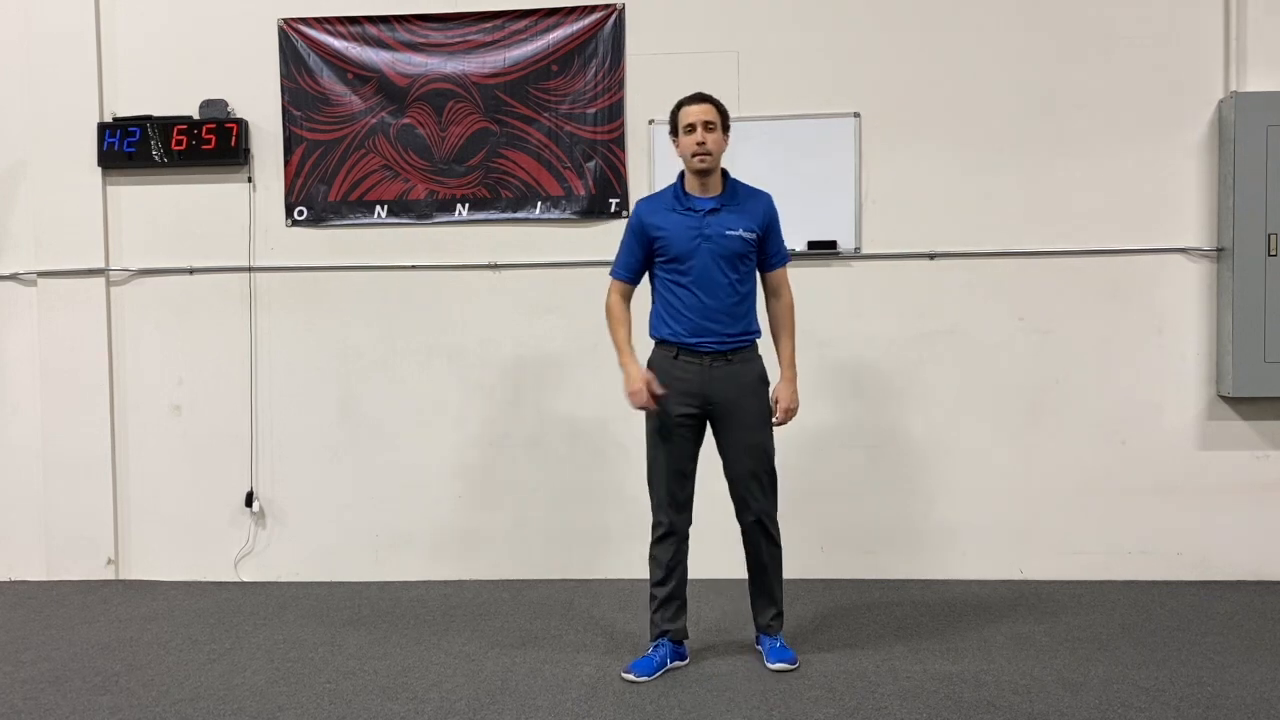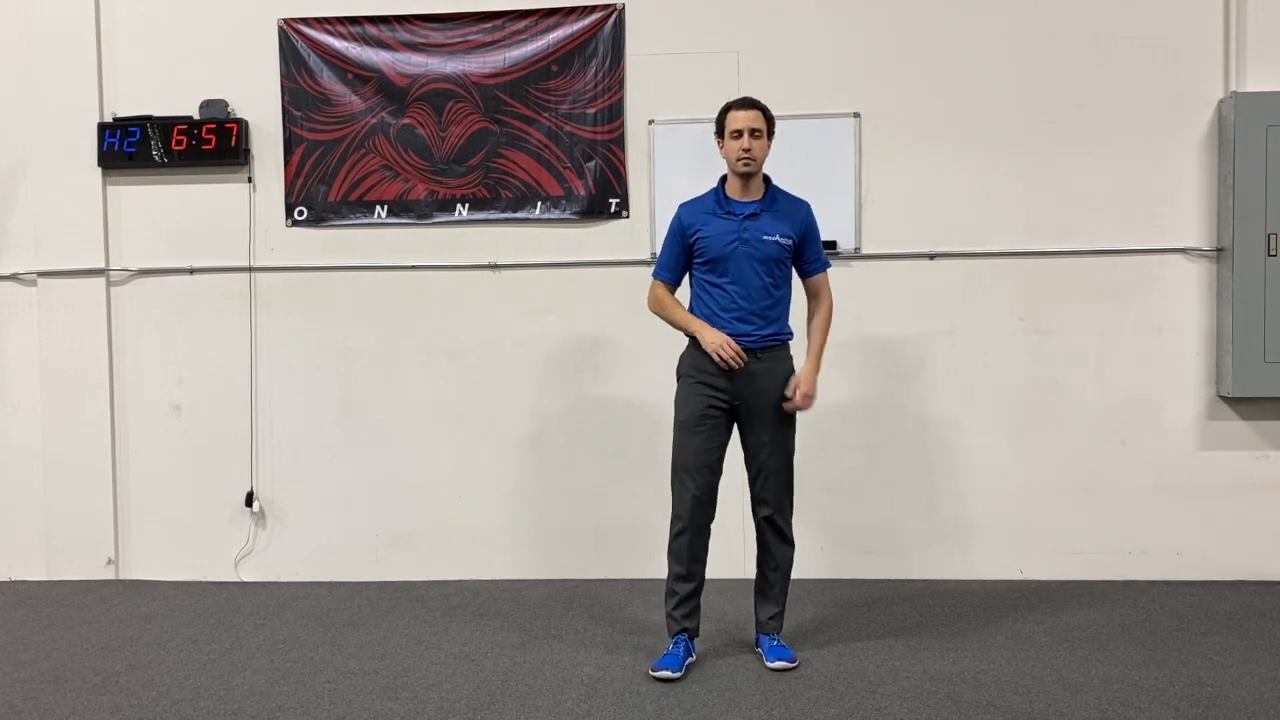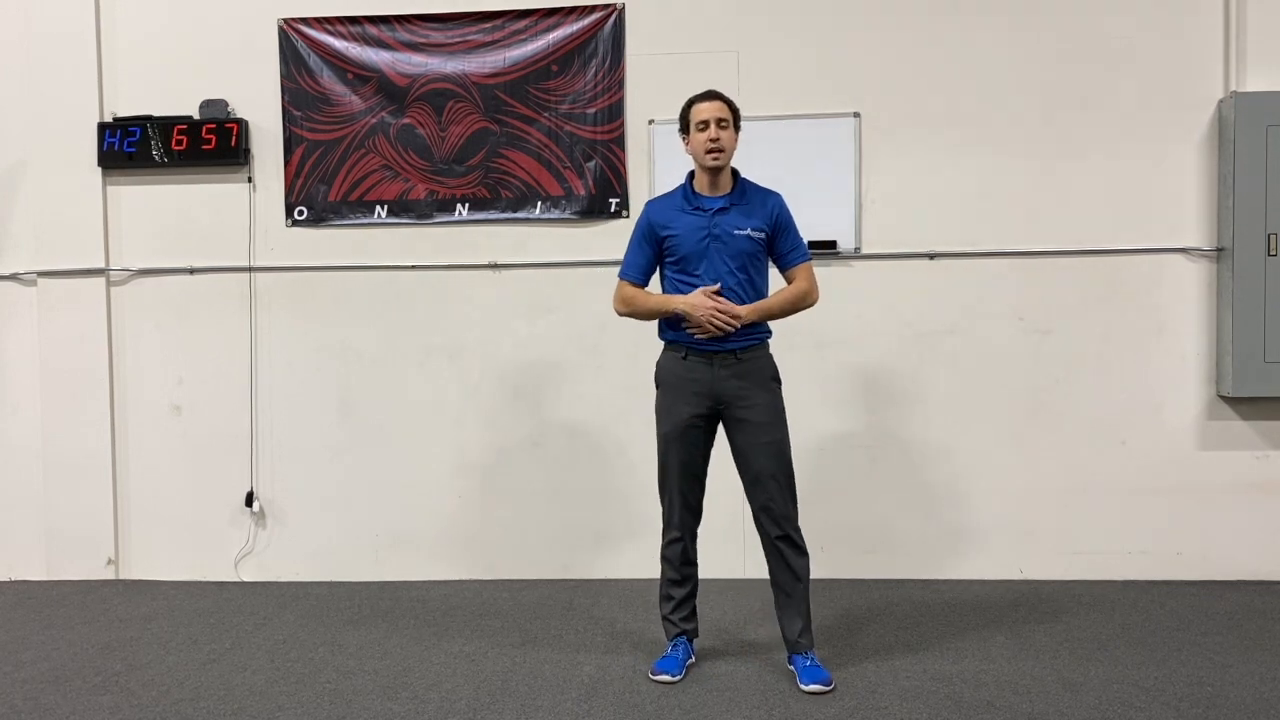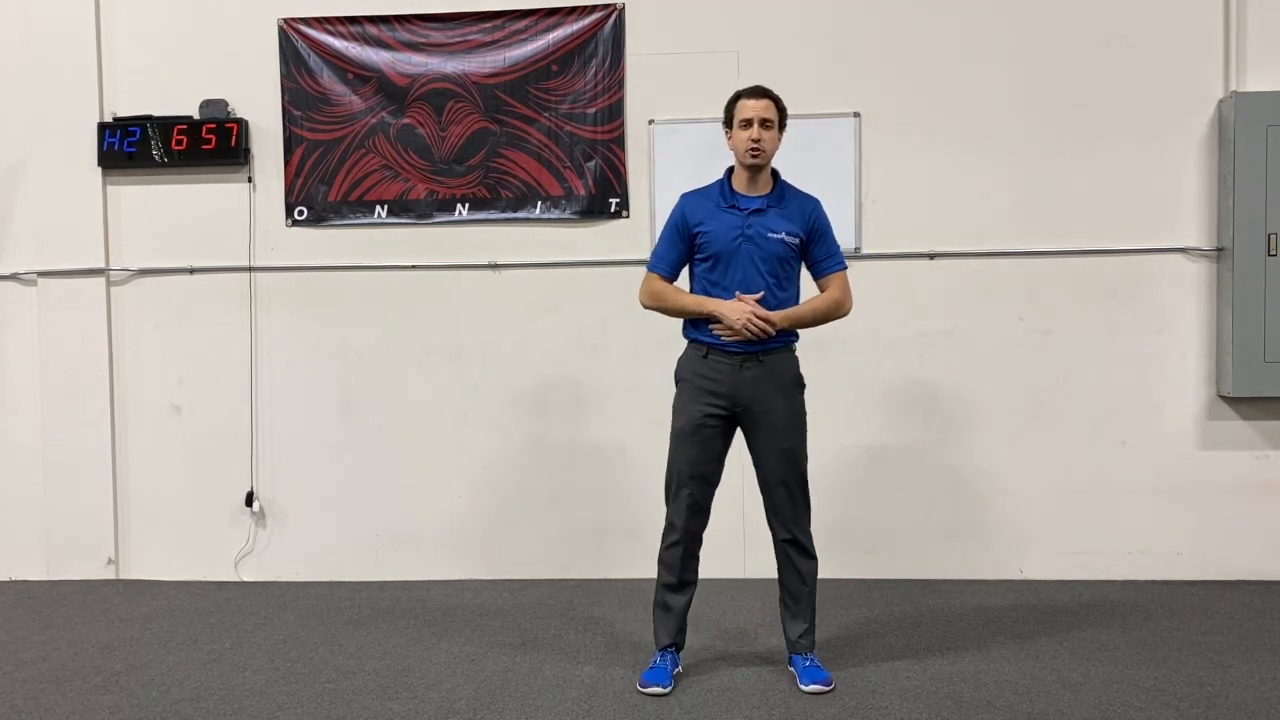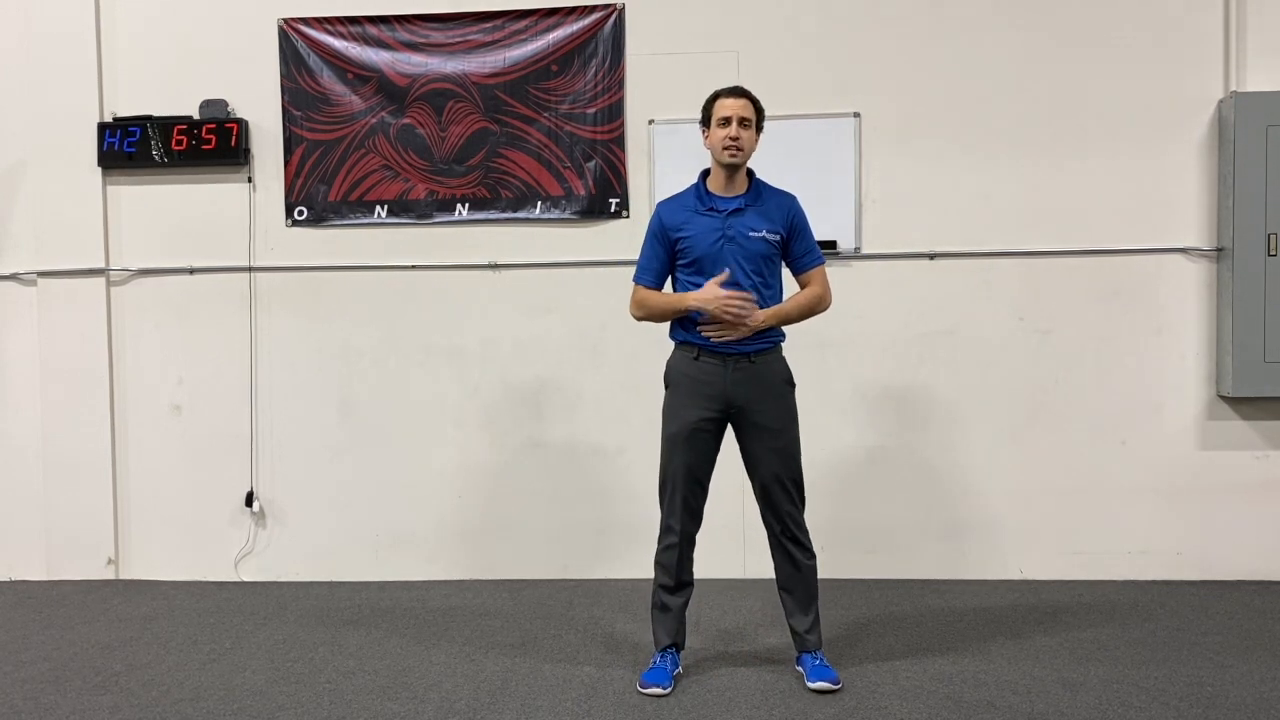
dt=1s
person 1, frame 1
left shoulder: (757, 207)
right shoulder: (649, 214)
left elbow: (778, 294)
right elbow: (618, 295)
left wrist: (788, 375)
right wrist: (629, 364)
left hip: (741, 371)
right hip: (673, 372)
left knee: (757, 510)
right knee: (670, 515)
left ankle: (769, 629)
right ankle: (668, 638)
person 1, frame 2
left shoulder: (796, 214)
right shoulder: (692, 215)
left elbow: (820, 298)
right elbow: (658, 293)
left wrist: (810, 368)
right wrist: (703, 330)
left hip: (771, 370)
right hip: (704, 369)
left knee: (773, 508)
right knee: (690, 506)
left ankle: (769, 630)
right ankle: (681, 634)
person 1, frame 3
left shoulder: (768, 206)
right shoulder: (658, 213)
left elbow: (806, 287)
right elbow: (625, 298)
left wrist: (746, 312)
right wrist: (684, 303)
left hip: (751, 368)
right hip: (683, 371)
left knee: (778, 512)
right knee: (679, 515)
left ankle: (800, 646)
right ankle: (680, 637)
person 1, frame 4
left shoulder: (805, 210)
right shoulder: (693, 207)
left elbow: (838, 298)
right elbow: (651, 291)
left wrist: (775, 319)
right wrist: (719, 307)
left hip: (775, 374)
right hip: (704, 372)
left knee: (790, 518)
right knee: (684, 516)
left ankle: (801, 648)
right ankle: (667, 648)
person 1, frame 5
left shoulder: (783, 208)
right shoulder: (672, 213)
left elbow: (819, 292)
right elbow: (640, 303)
left wrist: (760, 317)
right wrist: (697, 300)
left hip: (764, 372)
right hip: (693, 372)
left knee: (785, 514)
right knee: (678, 518)
left ankle: (808, 646)
right ankle: (667, 648)
